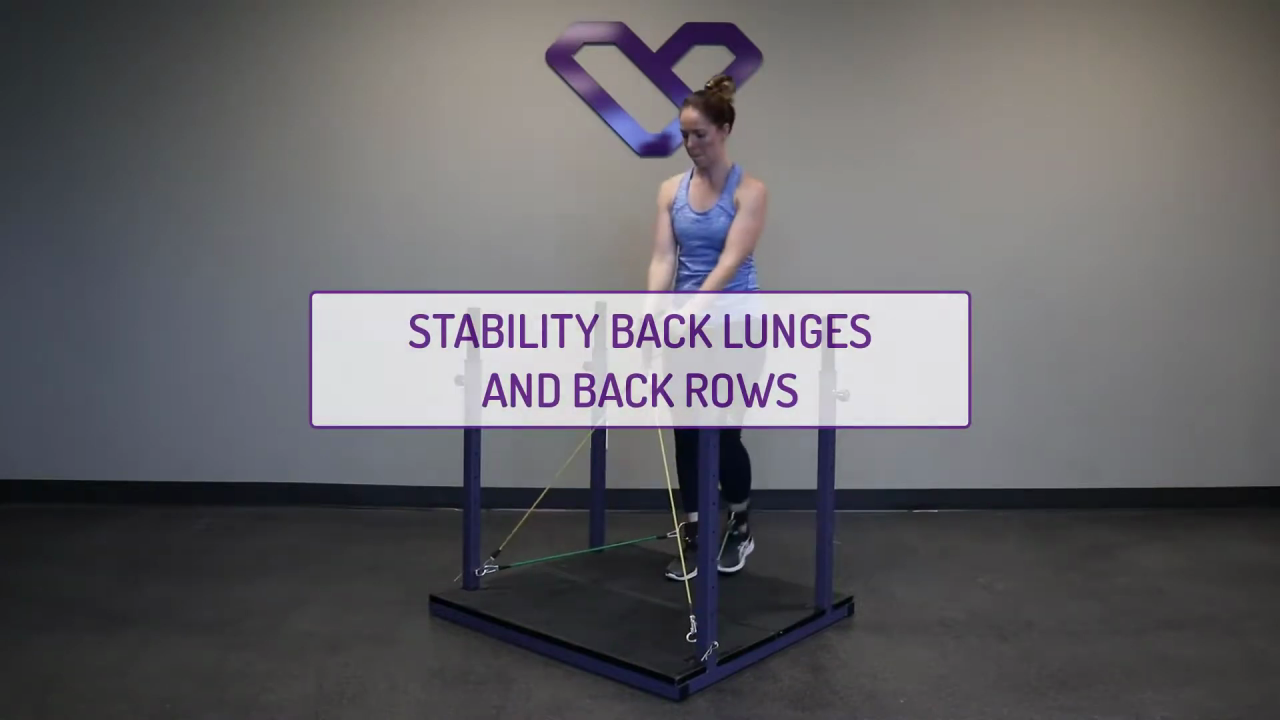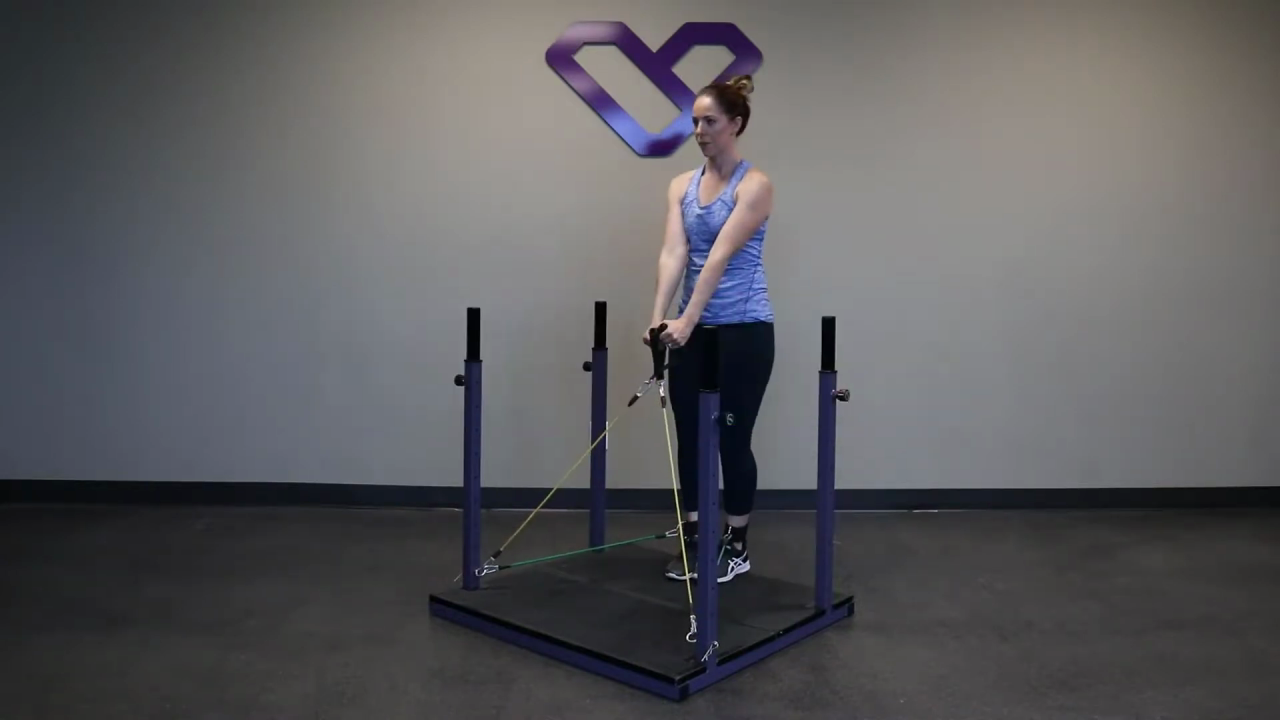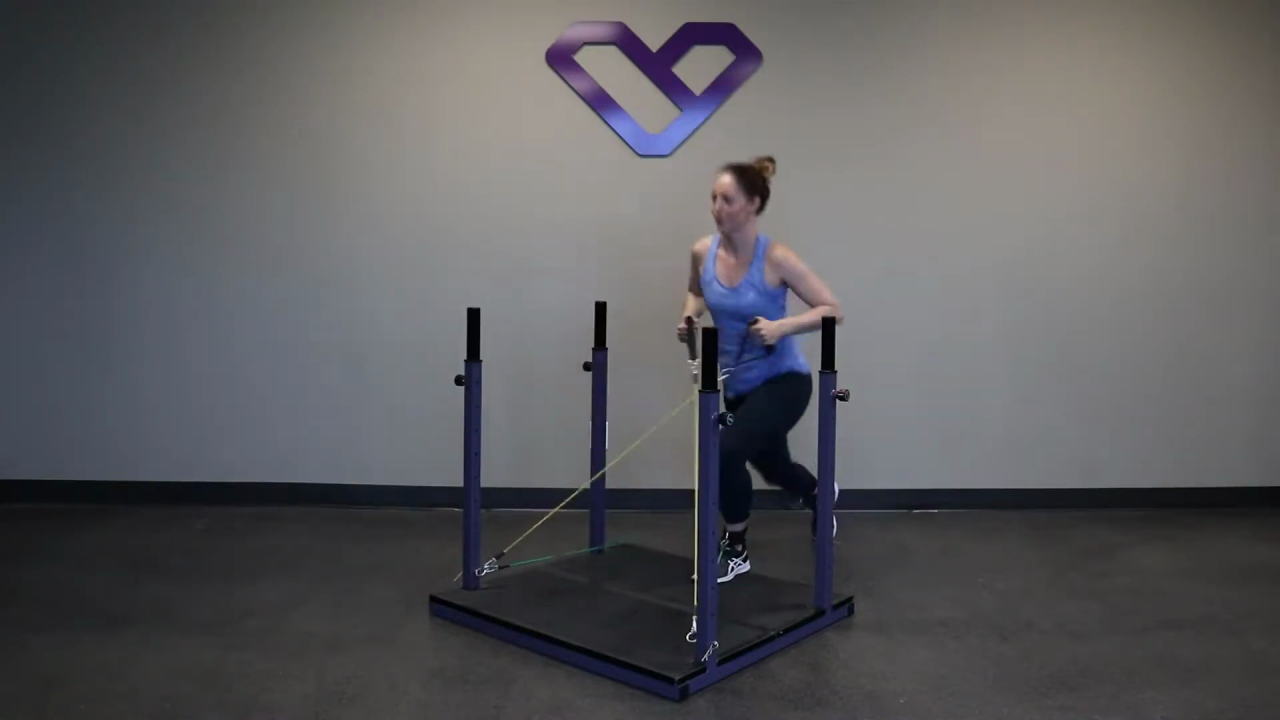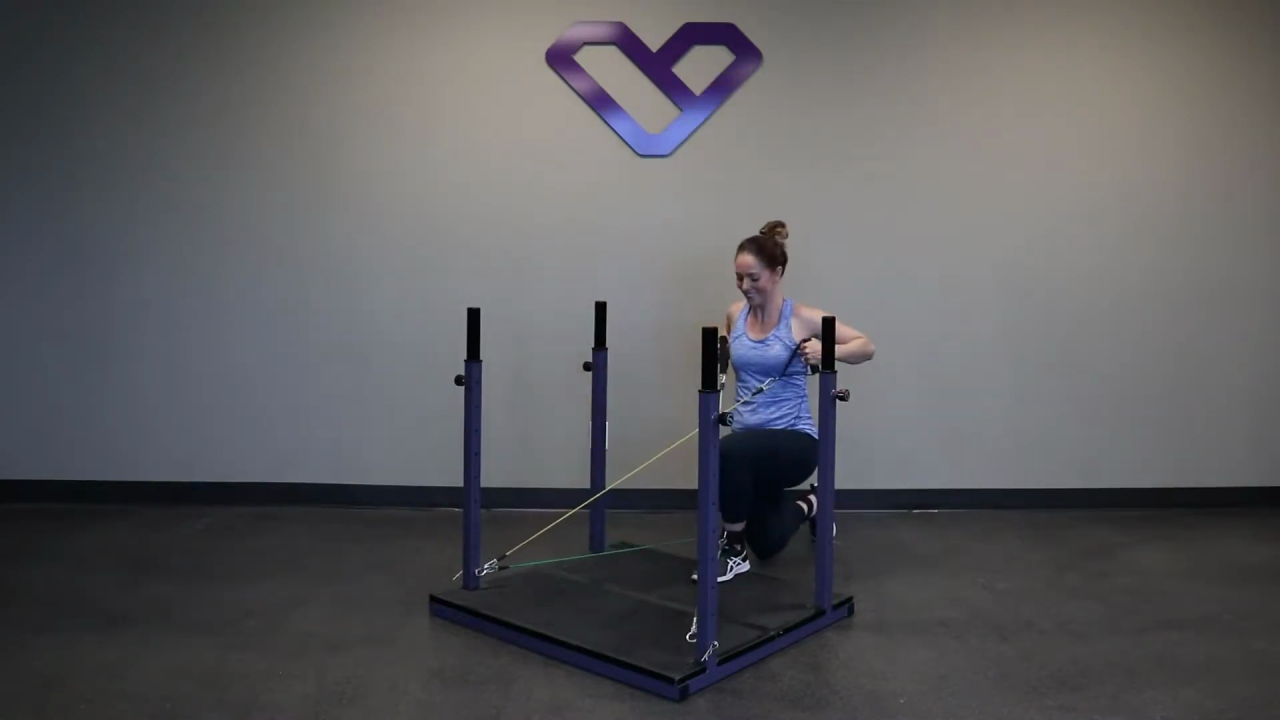
dt=0.7s
person 1, frame 1
left shoulder: (749, 190)
right shoulder: (671, 190)
left elbow: (731, 263)
right elbow: (663, 259)
left knee: (722, 434)
right knee: (686, 434)
left ankle: (740, 528)
right ankle: (692, 537)
person 1, frame 2
left shoulder: (755, 185)
right shoulder: (682, 185)
left elbow: (720, 257)
right elbow: (673, 252)
left wrist: (686, 321)
right wrist: (659, 316)
left hip: (744, 325)
right hip: (696, 325)
left knee: (732, 438)
right knee: (687, 433)
left ankle: (736, 546)
right ankle: (693, 540)
person 1, frame 3
left shoulder: (776, 258)
right shoulder: (702, 252)
left elbow: (833, 311)
left wrist: (782, 326)
right wrist: (691, 317)
left hip: (783, 380)
right hip: (737, 382)
left knee: (728, 450)
right knee: (771, 466)
left ankle: (734, 549)
right ankle: (820, 495)
person 1, frame 4
left shoulder: (802, 318)
right shoulder: (735, 314)
left elbow: (866, 346)
left wrist: (827, 352)
left hip: (794, 440)
right hip: (753, 442)
left knee: (729, 452)
right knee: (767, 544)
left ankle: (733, 551)
right ankle: (810, 505)
